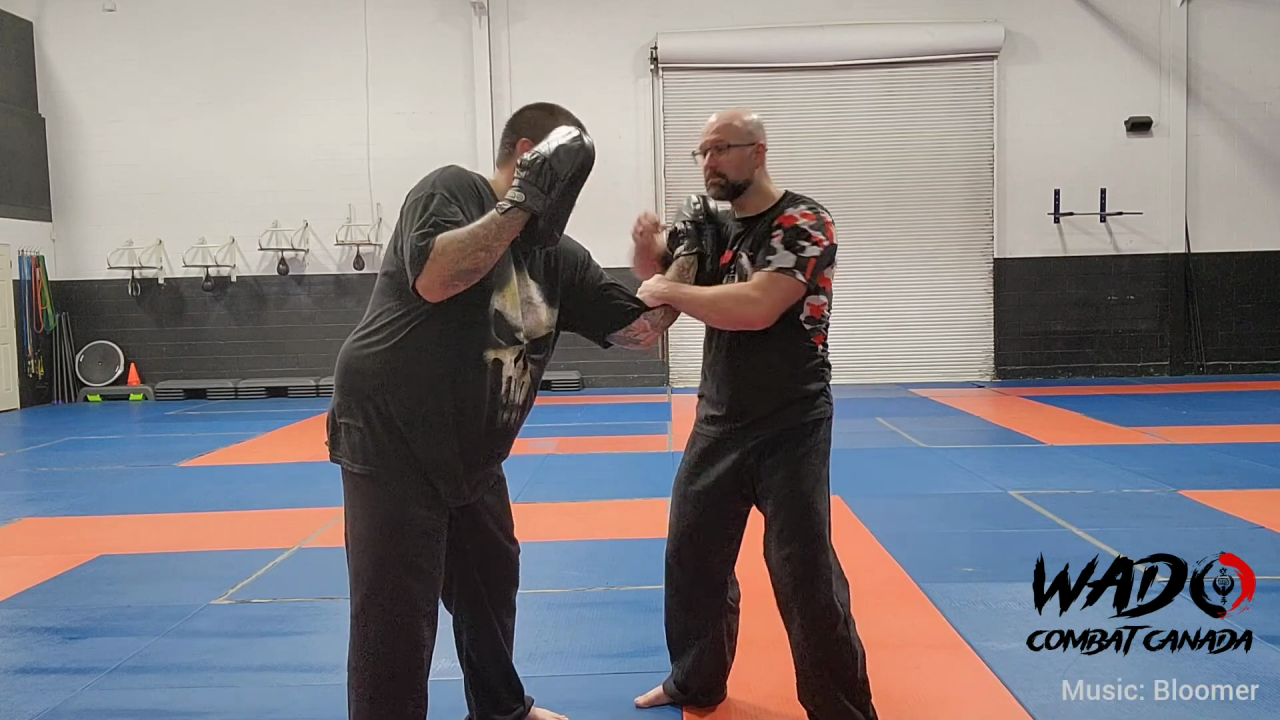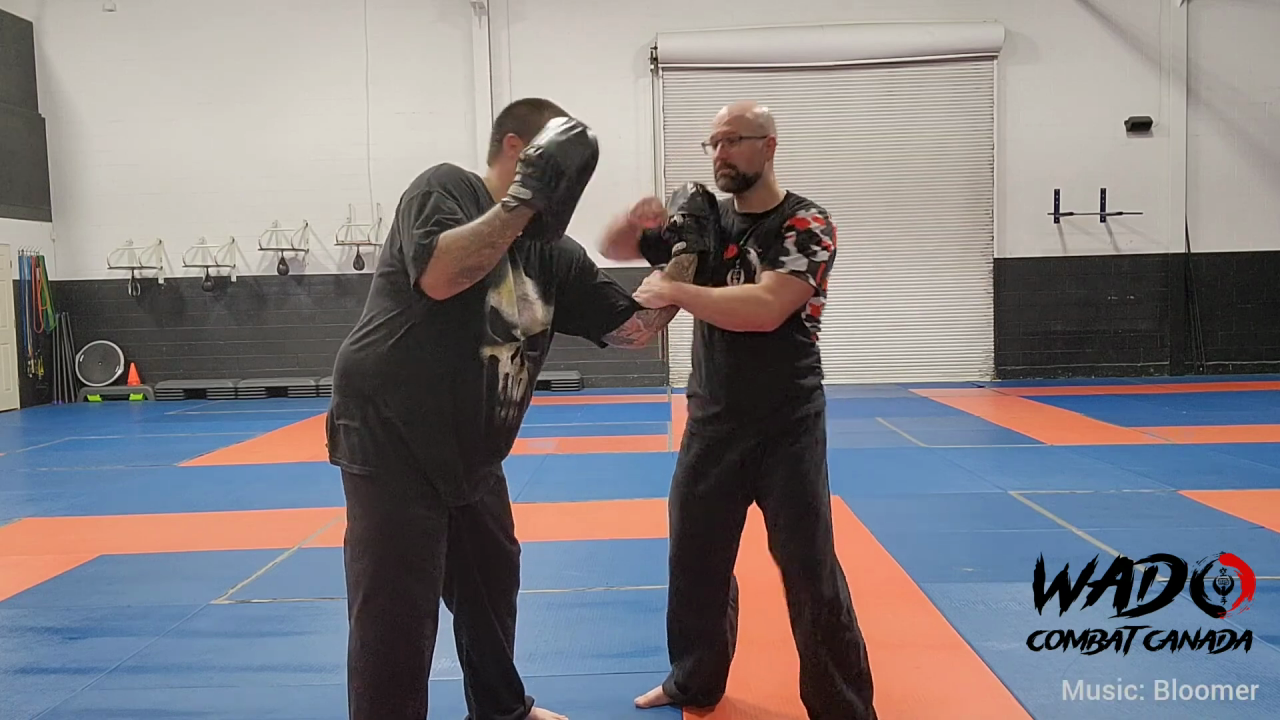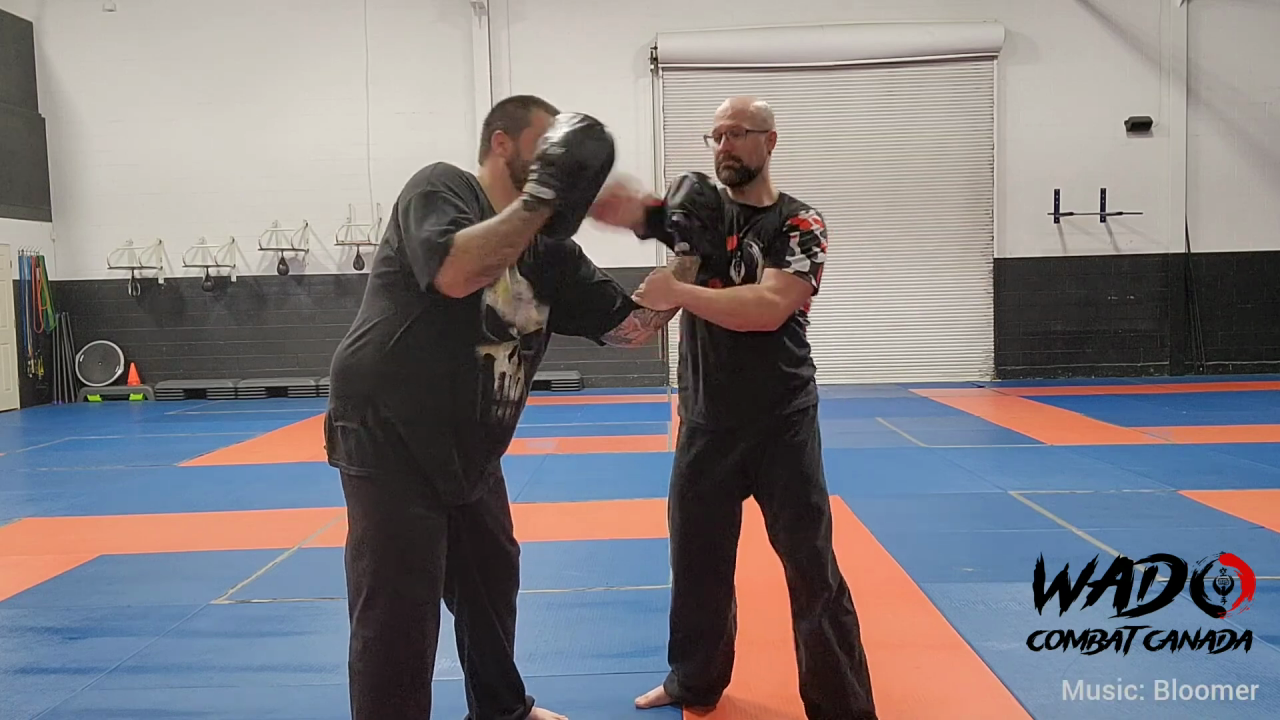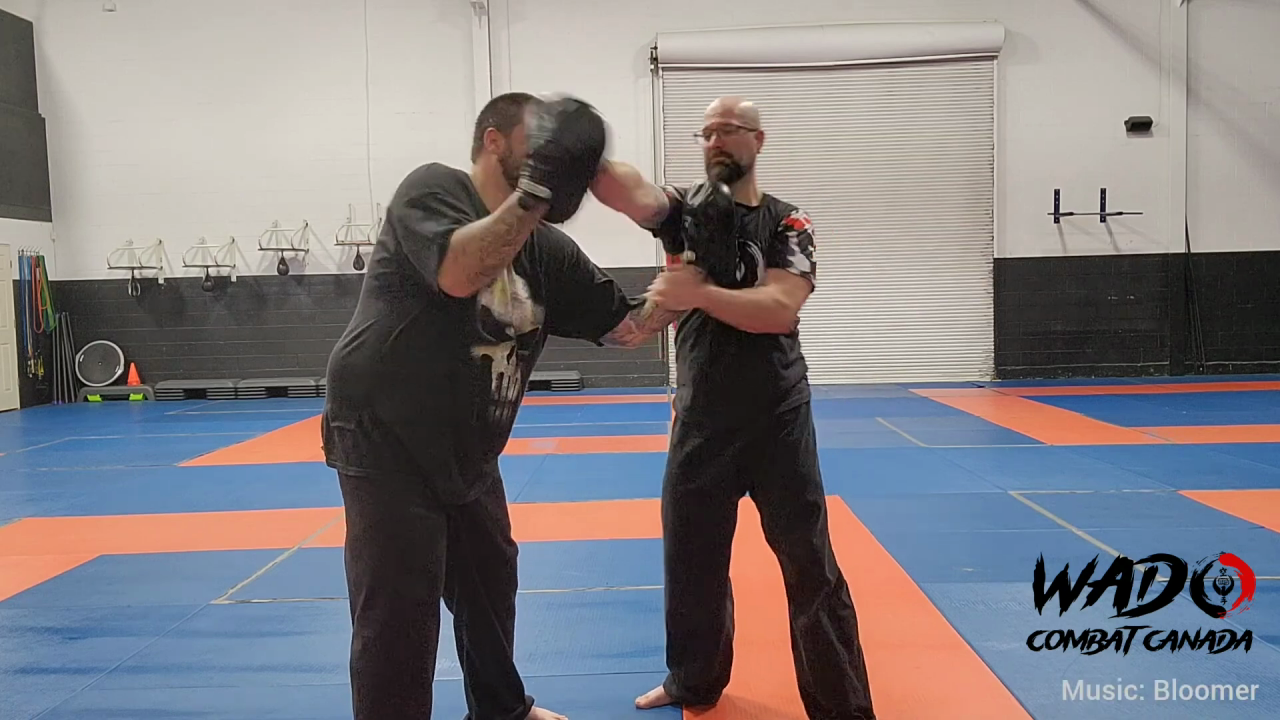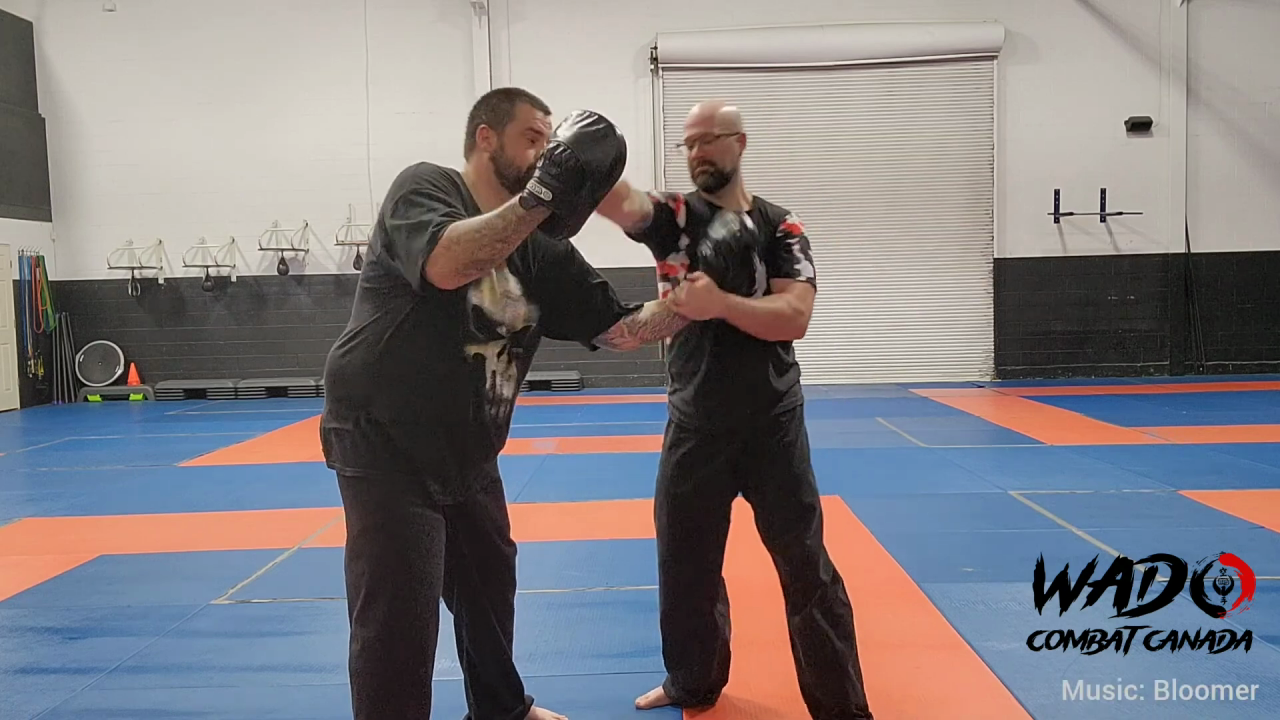
dt=0.1s
person 1, frame 1
left shoulder: (560, 257)
right shoulder: (453, 188)
left elbow: (638, 325)
right elbow: (434, 279)
left wrist: (684, 273)
right wrist: (522, 203)
left hip: (470, 452)
right hip: (391, 440)
left knee: (490, 587)
right knee: (396, 615)
person 1, frame 2
left shoulder: (553, 251)
right shoulder: (445, 189)
left elbow: (632, 325)
right elbow: (439, 276)
left wrist: (686, 266)
right wrist: (526, 198)
left hip: (470, 451)
right hip: (390, 441)
left knee: (492, 586)
right knee: (395, 617)
person 1, frame 3
left shoulder: (551, 250)
right shoulder: (441, 187)
left elbow: (630, 323)
right elbow: (455, 274)
left wrist: (688, 267)
right wrist: (541, 195)
left hip: (468, 451)
right hip: (389, 442)
left knee: (491, 586)
right knee: (398, 617)
person 1, frame 4
left shoulder: (549, 249)
right shoulder: (434, 188)
left elbow: (627, 324)
right elbow: (458, 272)
right wrist: (537, 193)
left hip: (468, 452)
right hip: (387, 443)
left knee: (491, 588)
right knee: (398, 618)
person 1, frame 5
left shoulder: (543, 248)
right shoulder: (424, 188)
left elbow: (621, 328)
right elbow: (445, 264)
right wrist: (542, 195)
left hip: (466, 451)
right hip: (385, 443)
left knee: (489, 589)
right knee: (397, 619)
person 2, frame 1
left shoulder: (804, 221)
right shoulder: (711, 227)
left elbow: (755, 308)
right elbow: (671, 292)
left wrist: (667, 290)
right wrist: (649, 255)
left hip: (791, 428)
right hip: (718, 424)
left knee: (805, 578)
right knee: (692, 559)
person 2, frame 2
left shoulder: (806, 224)
left elbow: (765, 310)
right elbow: (616, 248)
left wrist: (672, 291)
right wrist: (637, 225)
left hip: (788, 427)
right hip: (713, 425)
left knee: (810, 573)
right knee: (695, 561)
person 2, frame 3
left shoulder: (801, 224)
right shoulder: (696, 208)
left elbow: (769, 309)
right elbow: (611, 206)
left wrist: (677, 291)
left hip: (782, 422)
right hip: (707, 422)
left knee: (811, 566)
right knee: (696, 560)
person 2, frame 4
left shoulder: (788, 224)
right shoulder: (686, 208)
left elbow: (780, 312)
right elbow: (628, 191)
left wrist: (702, 294)
left hip: (778, 419)
right hip: (701, 422)
left knee: (810, 565)
right knee: (690, 561)
person 2, frame 5
left shoulder: (780, 226)
right shoulder: (672, 214)
left elbow: (792, 319)
right elbow: (617, 199)
left wrist: (721, 303)
left hip: (770, 422)
right hip: (694, 424)
left knee: (805, 566)
right knee: (685, 562)
